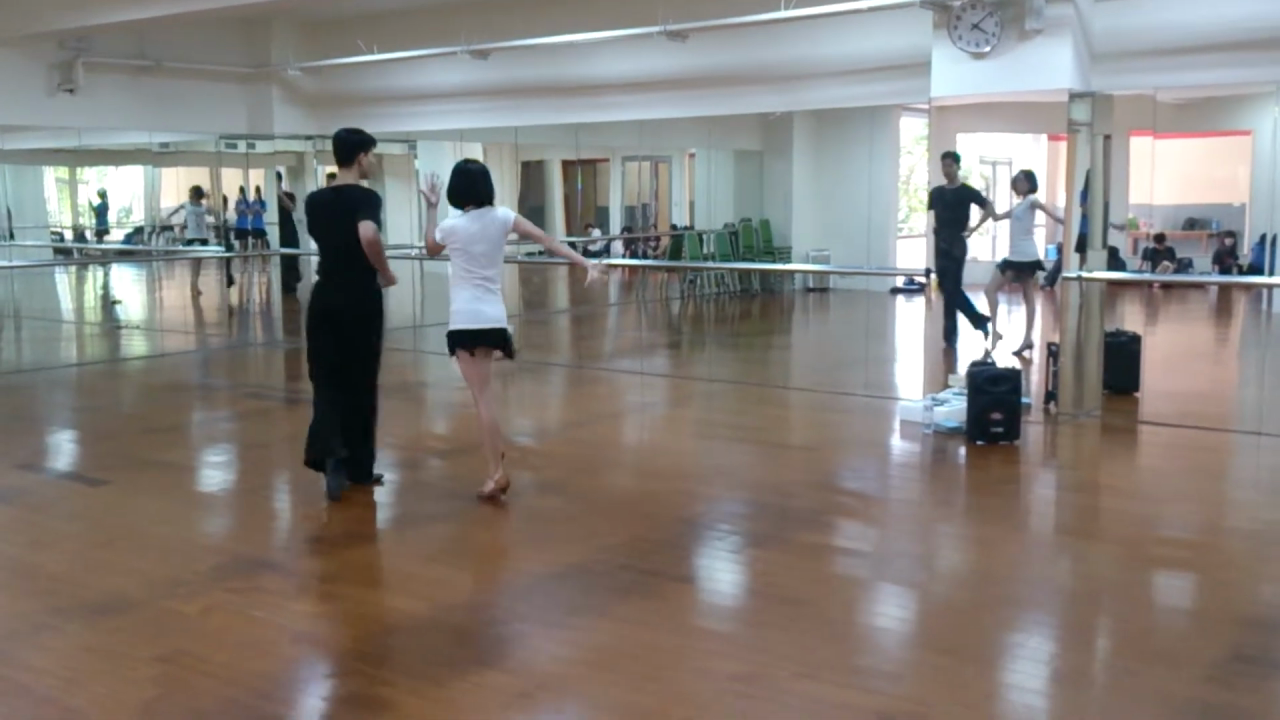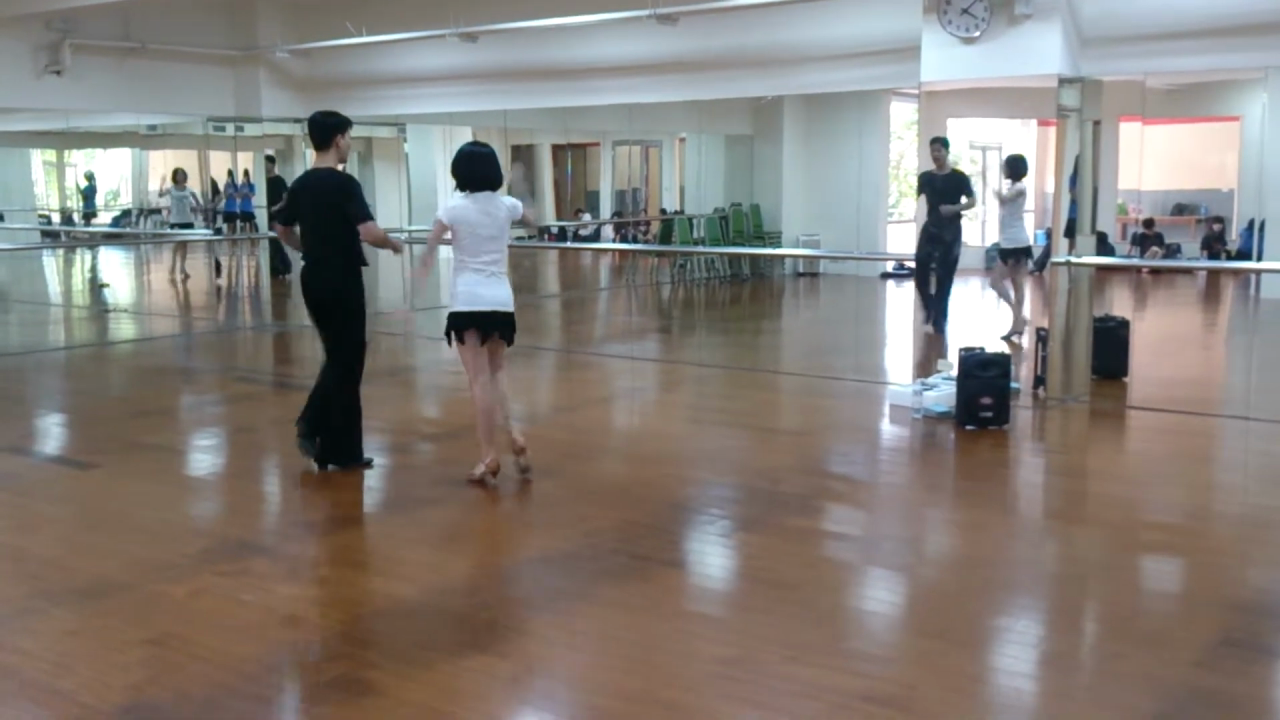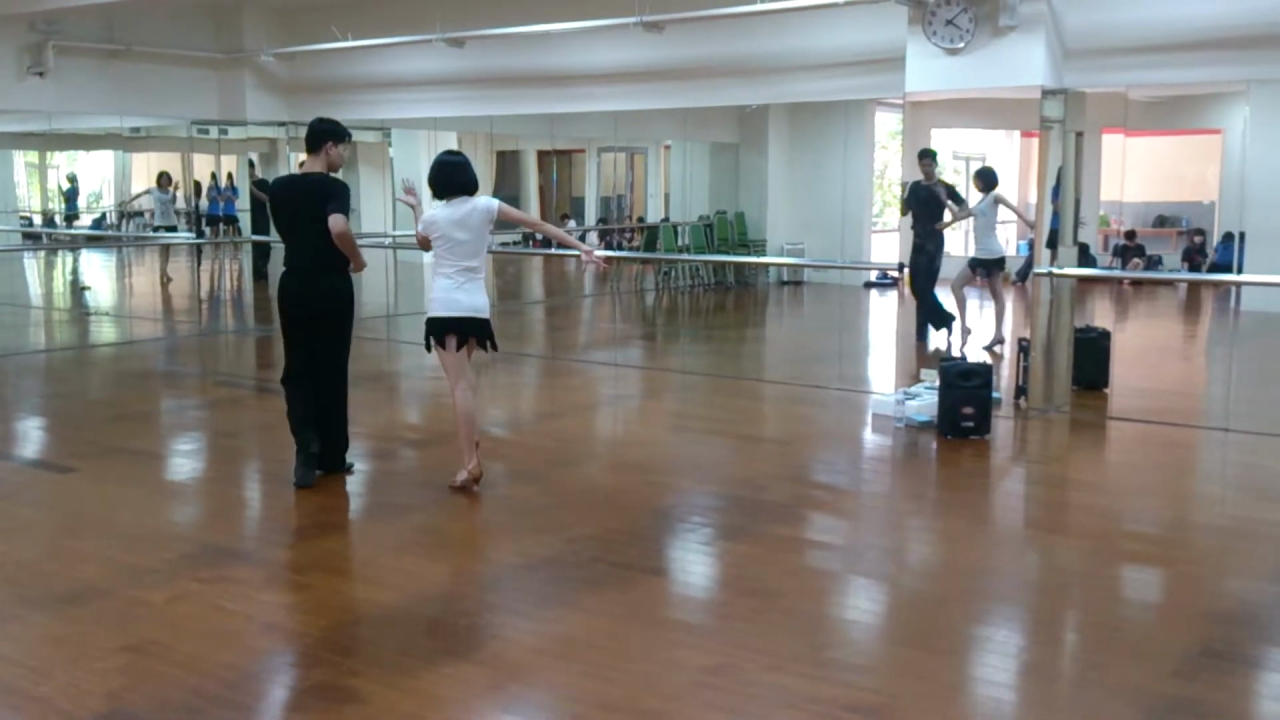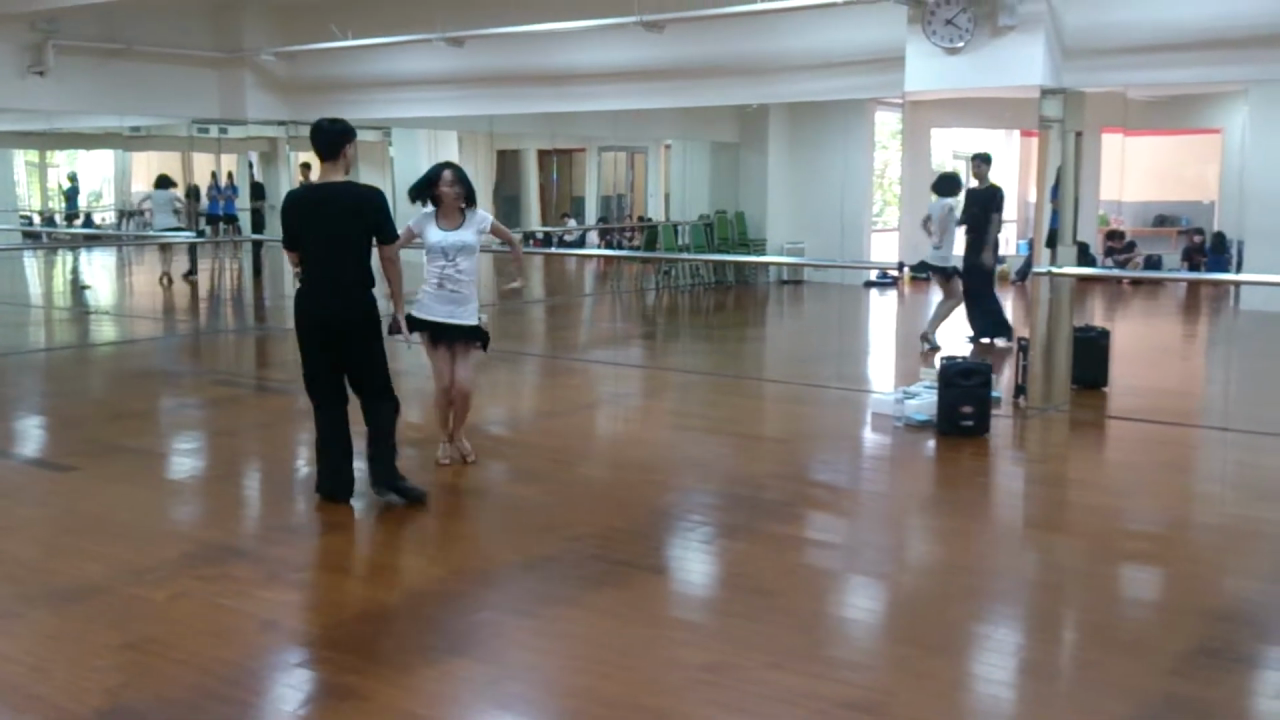
dt=1s
person 1, frame 1
left shoulder: (314, 201)
right shoulder: (366, 198)
right elbow: (369, 236)
right wrist: (384, 273)
left hip: (324, 298)
right hip: (361, 299)
left knee: (328, 381)
right knee: (360, 384)
left ankle: (330, 455)
right ankle: (356, 467)
person 1, frame 2
left shoulder: (300, 185)
right shoulder: (344, 183)
left elbow: (283, 230)
right elbow: (368, 233)
right wrist: (393, 244)
left hip: (314, 279)
right hip: (340, 281)
left knee: (338, 358)
right knee: (344, 364)
left ankle: (313, 424)
right ankle: (338, 451)
person 1, frame 3
left shoulder: (278, 188)
right shoulder: (334, 188)
right elbow: (339, 229)
right wrist: (356, 259)
left hip: (293, 287)
right hip: (332, 287)
left knee: (298, 371)
right knee: (332, 372)
left ankle: (307, 448)
right ankle: (331, 456)
person 1, frame 4
left shoulder: (294, 201)
right shoulder: (369, 197)
left elbow: (293, 259)
right elbow: (390, 256)
right wrist: (398, 302)
left hip: (312, 306)
right hip: (357, 305)
left knee: (326, 395)
right knee: (378, 392)
left ankle: (335, 480)
right ankle: (385, 478)
person 2, frame 1
left shoulder: (450, 227)
right shoulder: (502, 218)
left elbow: (430, 249)
right elbow: (549, 242)
left wrist: (432, 207)
right wrist: (587, 264)
left hip: (466, 319)
right hip: (494, 318)
left knee: (483, 397)
right knee: (484, 393)
left ankle: (497, 474)
right ankle: (495, 463)
person 2, frame 2
left shoulder: (454, 208)
right shoulder: (507, 205)
left elbow: (428, 256)
right elbow: (532, 223)
left hip: (469, 303)
right hip: (502, 301)
left knee: (480, 381)
right knee: (496, 377)
left ankle: (489, 458)
right ankle: (515, 439)
person 2, frame 3
left shoulder: (431, 218)
right shoulder: (484, 207)
right elbow: (536, 225)
left wrist: (416, 208)
right wrist: (580, 246)
left hip: (444, 307)
right hip: (476, 306)
left knee: (460, 385)
right knee: (462, 380)
left ankle: (471, 463)
right ankle: (470, 441)
person 2, frame 4
left shoulder: (476, 219)
right shoulder: (420, 221)
left elbow: (513, 242)
left wrist: (520, 276)
left hip: (463, 316)
right hip: (428, 313)
left knee: (464, 386)
right knee: (445, 383)
left ankle: (458, 436)
right ankle: (445, 440)
person 3, frame 1
left shoulder: (967, 191)
right shoulder: (936, 192)
left elbow: (989, 210)
right elbow: (925, 211)
left hip: (956, 243)
right hip: (940, 243)
left knee: (950, 289)
right knee: (948, 287)
left ankle: (950, 334)
right ankle: (979, 321)
person 3, frame 2
left shoulder: (959, 177)
right shoulder: (925, 177)
left elbow: (972, 202)
left wrist: (953, 209)
left hip: (951, 229)
right hip: (931, 226)
left knee: (945, 274)
right knee: (921, 264)
left ankle: (938, 318)
right ankle: (930, 305)
person 3, frame 3
left shoulder: (943, 187)
right shoulder: (914, 187)
left elbow: (964, 207)
right elbow: (904, 212)
right wrist: (903, 195)
left hip: (934, 240)
right hip: (918, 239)
left knee: (924, 285)
right knee: (916, 285)
left ankle: (922, 329)
right ankle: (944, 319)
person 3, frame 4
left shoulder: (995, 192)
right shoulder: (970, 192)
left elbow: (995, 221)
right elbow: (964, 218)
left wrist: (989, 249)
left hip: (986, 244)
right hip: (972, 244)
left knee: (983, 289)
right knee: (970, 288)
left ankle: (1001, 328)
right ankle: (986, 329)
person 4, frame 1
left shoulder: (1032, 201)
right shoulder: (1018, 206)
left elbow: (1051, 214)
right elbow: (997, 217)
left hip: (1023, 256)
right hip: (1019, 256)
left knee: (991, 289)
right knee: (1028, 298)
left ankle: (995, 331)
right ankle: (1028, 339)
person 4, frame 2
left shoulder: (1019, 189)
right shoulder: (1015, 188)
left elbow: (1004, 200)
left wrist: (995, 189)
left hip: (1013, 243)
right hip: (1014, 242)
left knee: (996, 282)
right knee: (1017, 284)
left ankle: (1018, 318)
right ankle: (1017, 323)
person 4, frame 3
left shoulder: (993, 197)
right shoulder: (979, 204)
left elbow: (1011, 207)
right elbow: (959, 216)
left wrist: (1027, 221)
left hip: (989, 254)
right hip: (985, 254)
left knee: (957, 285)
right knee: (997, 294)
left ankle: (964, 327)
right ankle: (998, 334)
person 4, frame 4
left shoulder: (936, 203)
right shoulder: (949, 203)
left elbow: (925, 222)
right elbow: (944, 226)
right wrist: (939, 240)
left hip: (933, 258)
right hip: (942, 259)
left knee: (949, 296)
right knee: (956, 297)
left ankle: (930, 331)
right ankle: (930, 330)
